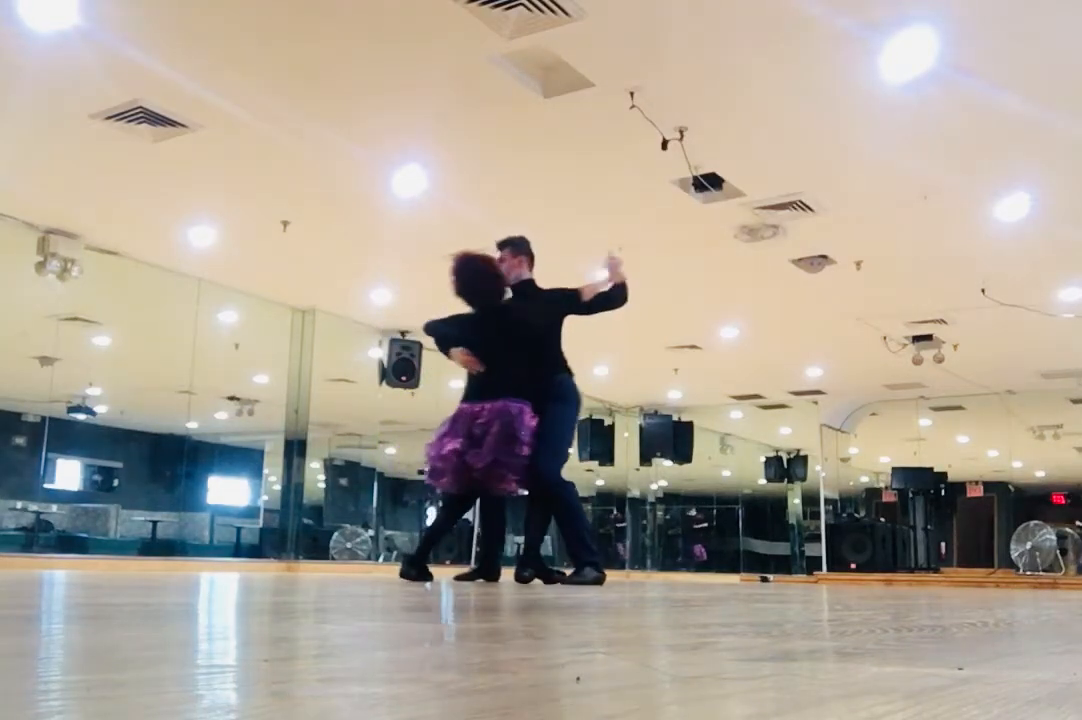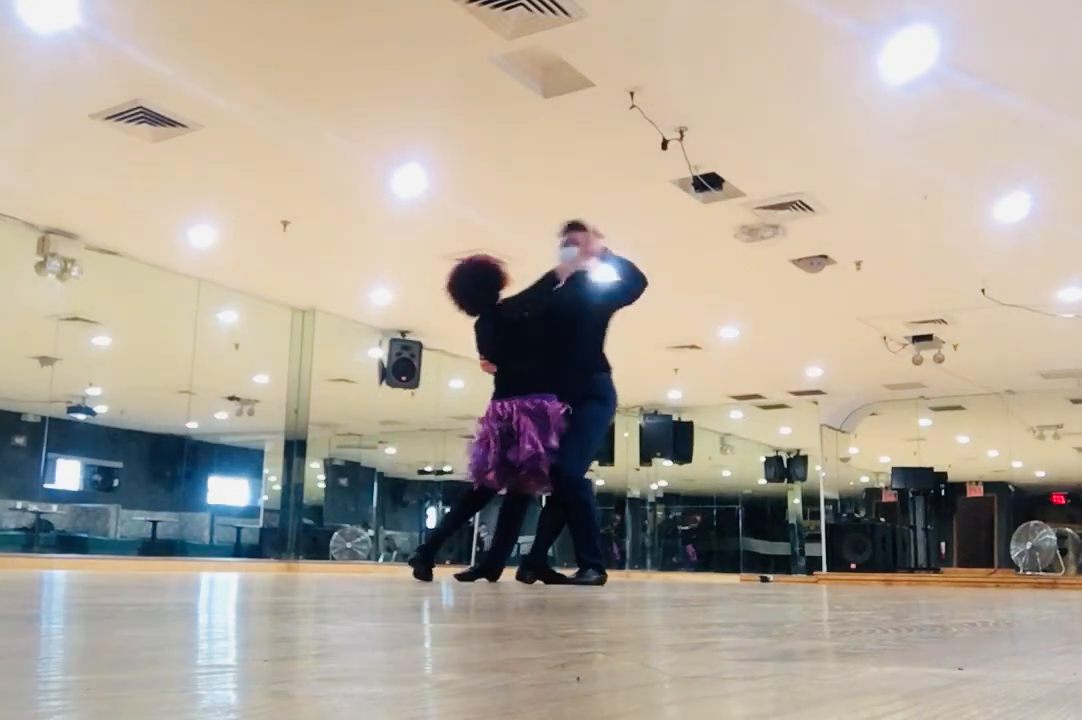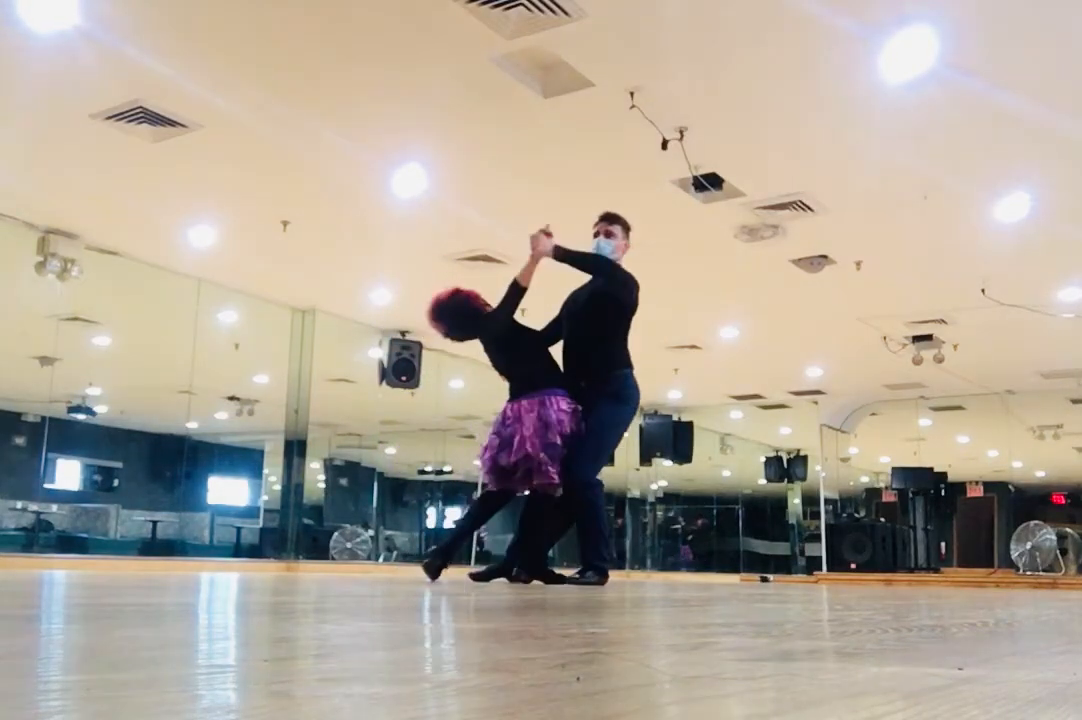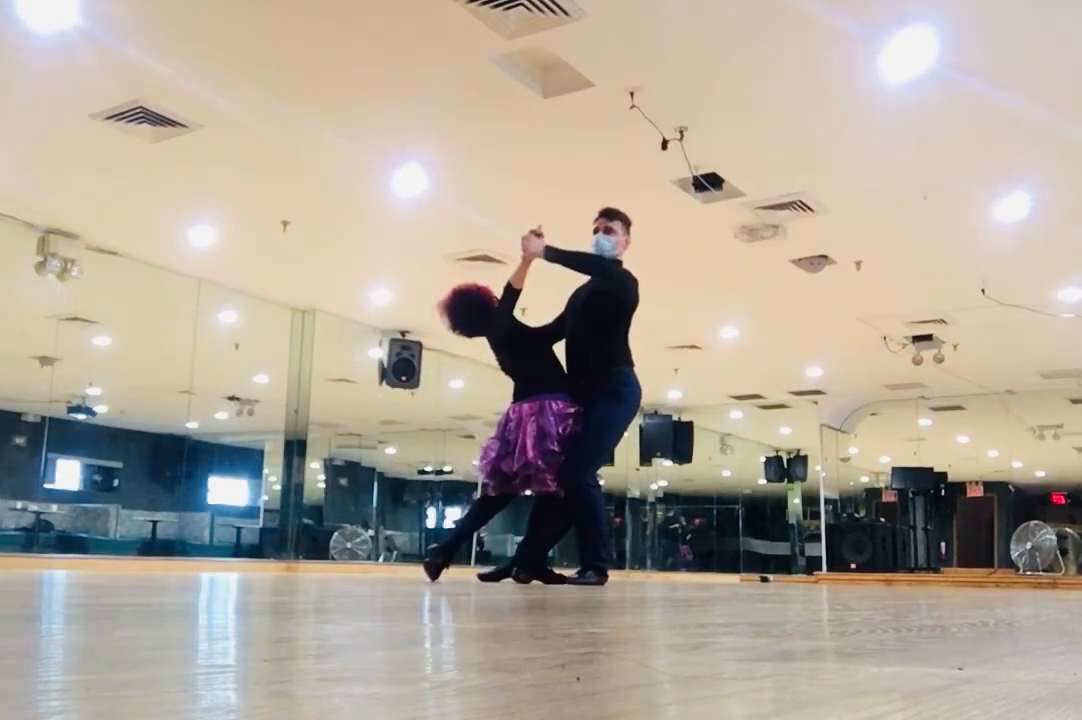
dt=0.3s
person 1, frame 1
left shoulder: (553, 299)
left elbow: (613, 301)
left wrist: (617, 280)
right wrist: (456, 352)
left hip: (557, 396)
left knee: (546, 473)
left ankle: (589, 562)
right ankle: (532, 559)
person 1, frame 2
left shoulder: (601, 291)
right shoulder: (547, 299)
left elbow: (636, 283)
left wrist: (601, 253)
right wrist: (493, 359)
left hip: (593, 392)
right hip: (558, 396)
left knee: (569, 471)
right knee: (556, 473)
left ankle: (592, 565)
right ankle: (537, 560)
person 1, frame 3
left shoulder: (622, 285)
right shoulder: (578, 296)
left elbow: (609, 270)
right elbow: (548, 335)
left wrist: (553, 251)
left hip: (613, 390)
right hip: (581, 396)
left knee: (580, 473)
right knee: (560, 473)
left ankle: (595, 566)
right ankle: (523, 559)
person 1, frame 4
left shoulder: (622, 282)
right shoulder: (582, 292)
left elbow: (600, 267)
right elbow: (554, 331)
left wrist: (545, 251)
left hip: (614, 389)
right hip: (584, 394)
left knee: (578, 473)
right knee: (561, 474)
left ankle: (595, 566)
right ankle: (528, 559)
person 2, frame 1
left shoulder: (464, 324)
right shoulder: (516, 316)
left elbow: (433, 329)
left hip: (475, 411)
right hip: (512, 410)
left knee: (464, 490)
right knee: (493, 487)
left ankle: (418, 559)
right ankle: (487, 563)
person 2, frame 2
left shoulder: (483, 328)
right shoulder: (509, 312)
right elbow: (546, 285)
right wrist: (580, 257)
left hip: (504, 409)
right hip: (536, 405)
left knee: (485, 487)
right knee: (521, 488)
left ankle: (427, 551)
right ankle: (491, 562)
person 2, frame 3
left shoulder: (494, 336)
right shoulder: (496, 325)
left elbow: (536, 341)
right elbow: (513, 295)
right wrist: (537, 256)
left hip: (523, 408)
right hip: (545, 405)
left knee: (500, 489)
right knee: (545, 487)
left ankle: (445, 551)
right ankle: (526, 560)
person 2, frame 4
left shoulder: (504, 334)
right shoulder: (501, 326)
left elbow: (549, 333)
right elbow: (509, 298)
right wrist: (528, 258)
left hip: (529, 411)
right hip: (547, 409)
left knee: (500, 491)
right knee: (551, 488)
left ankle: (445, 551)
right ankle: (529, 562)
